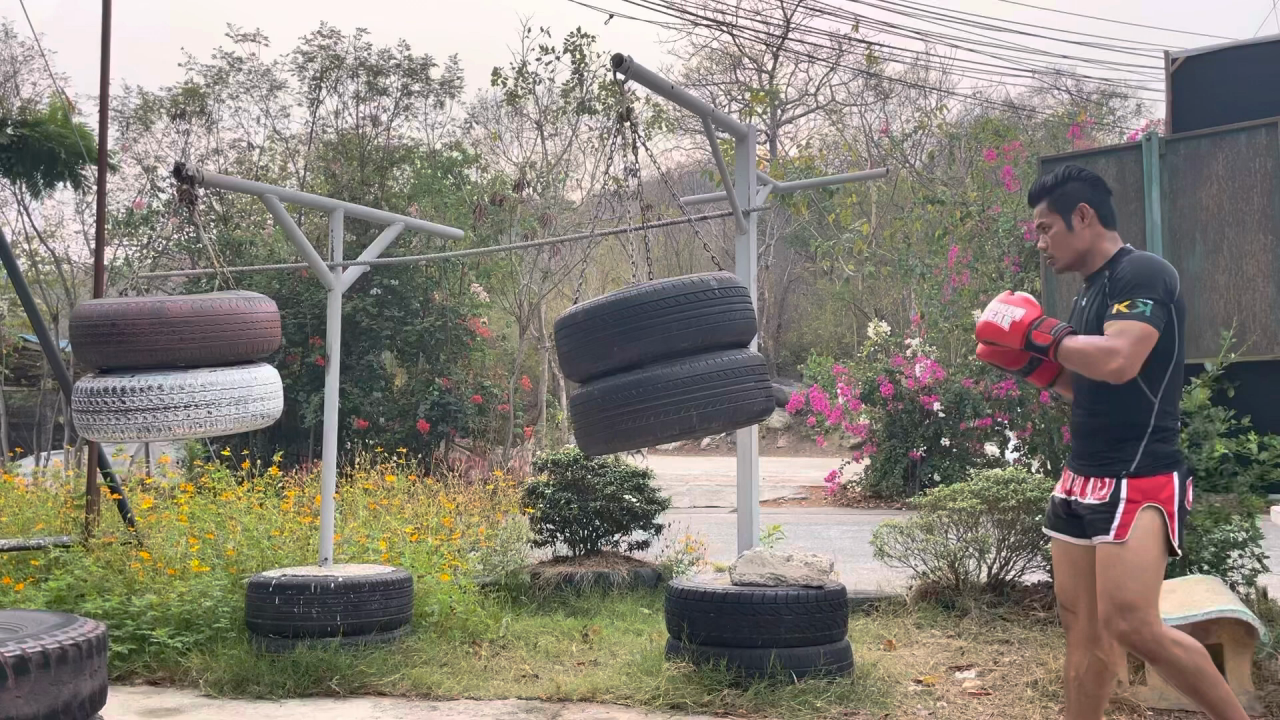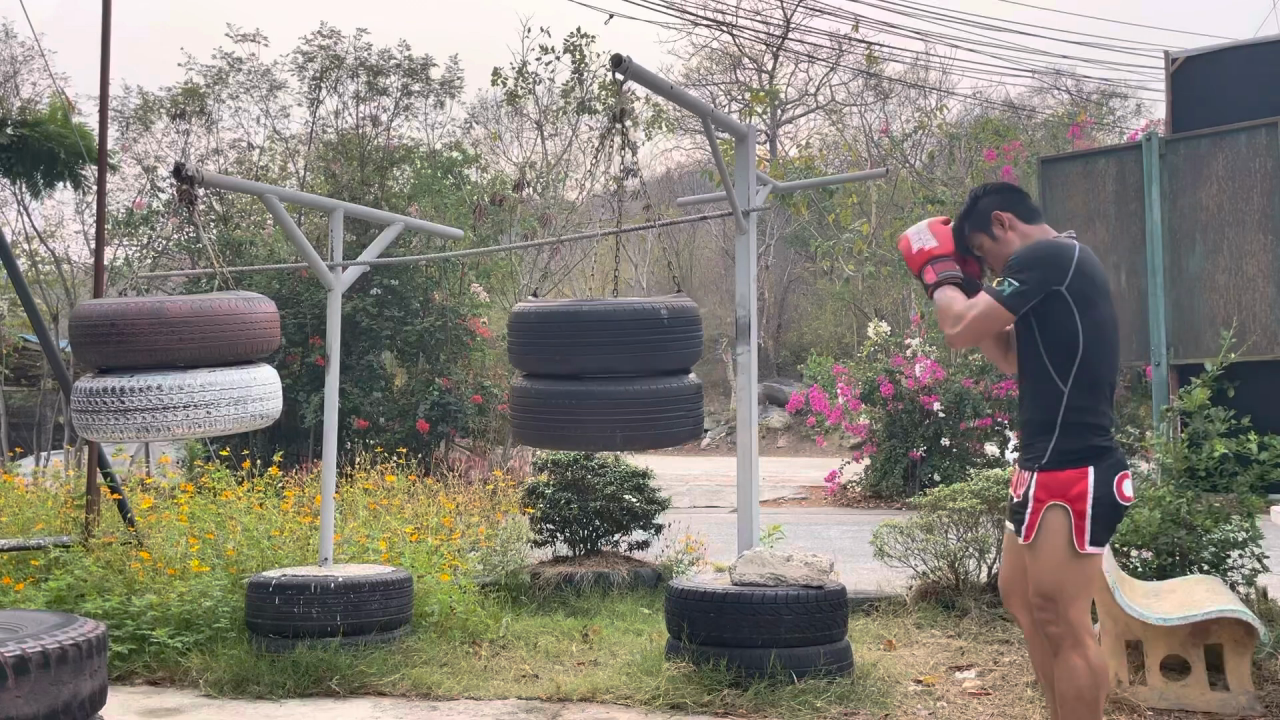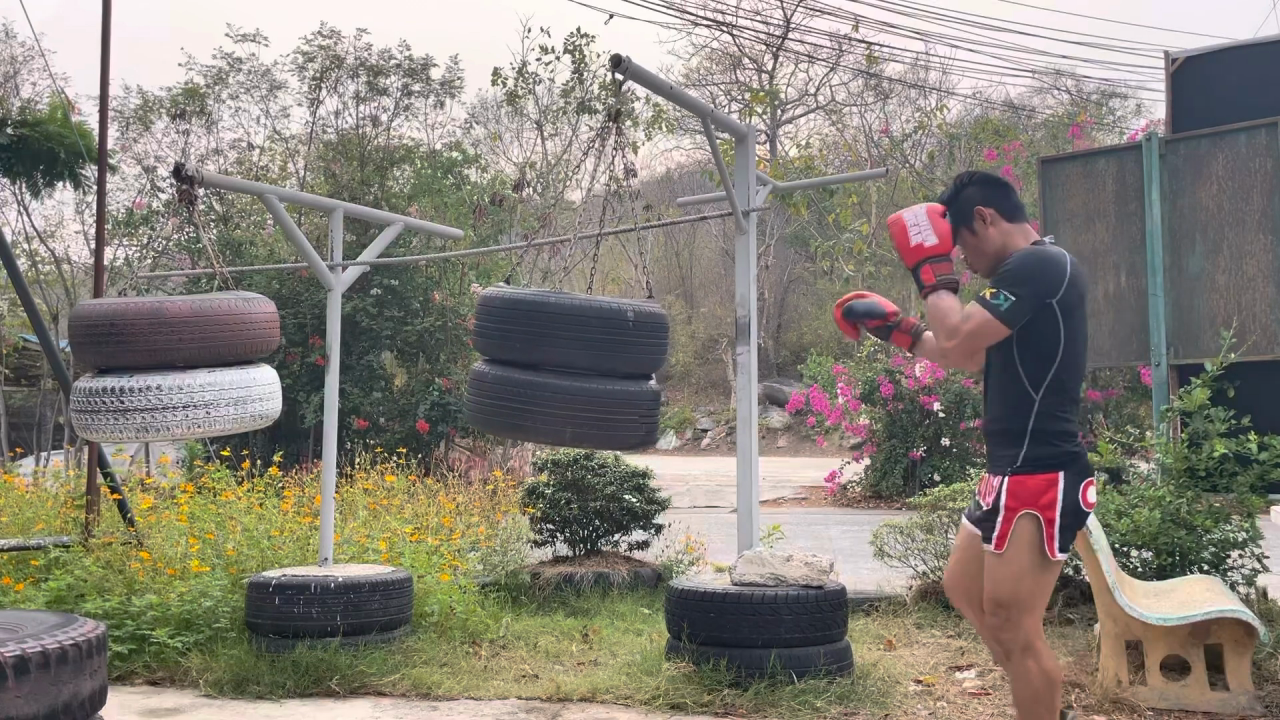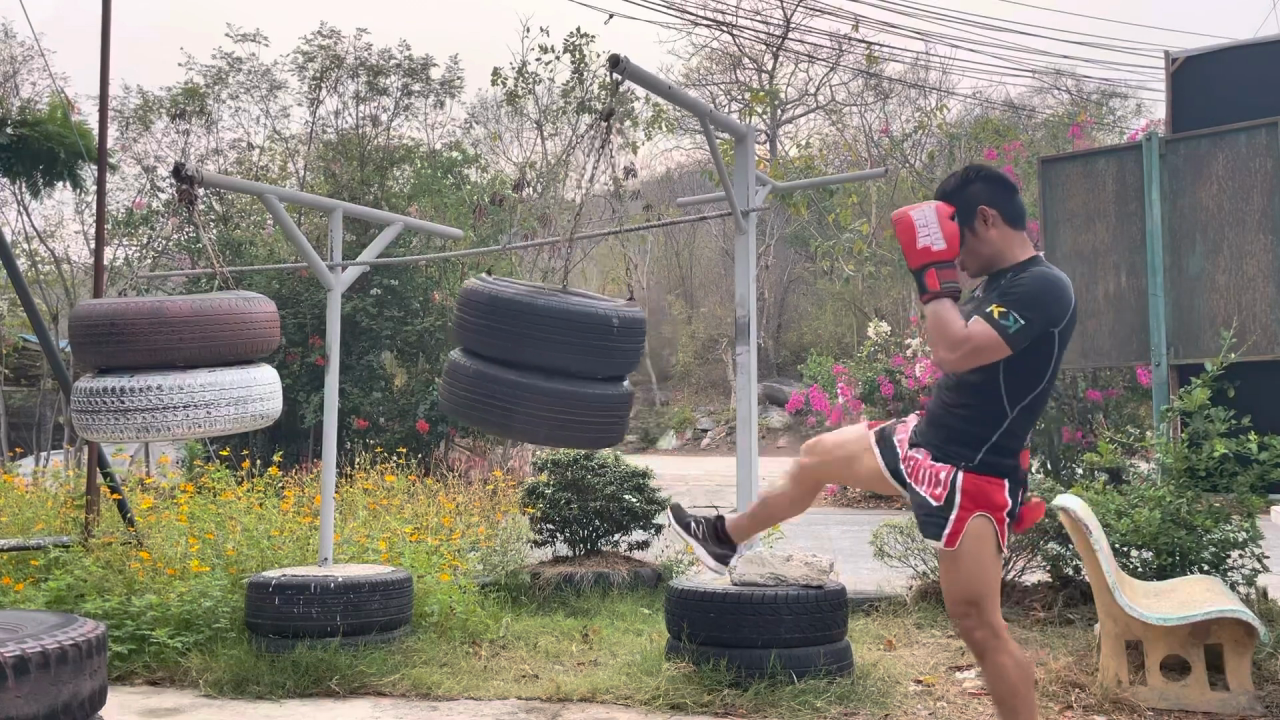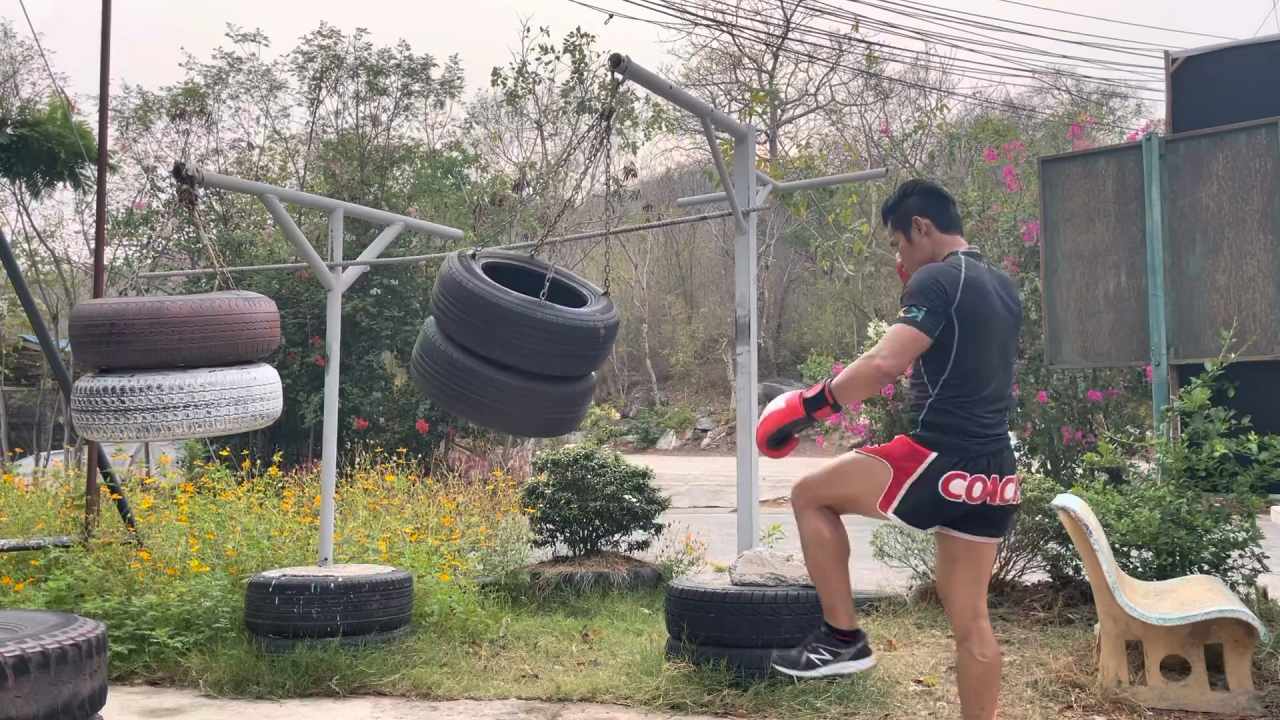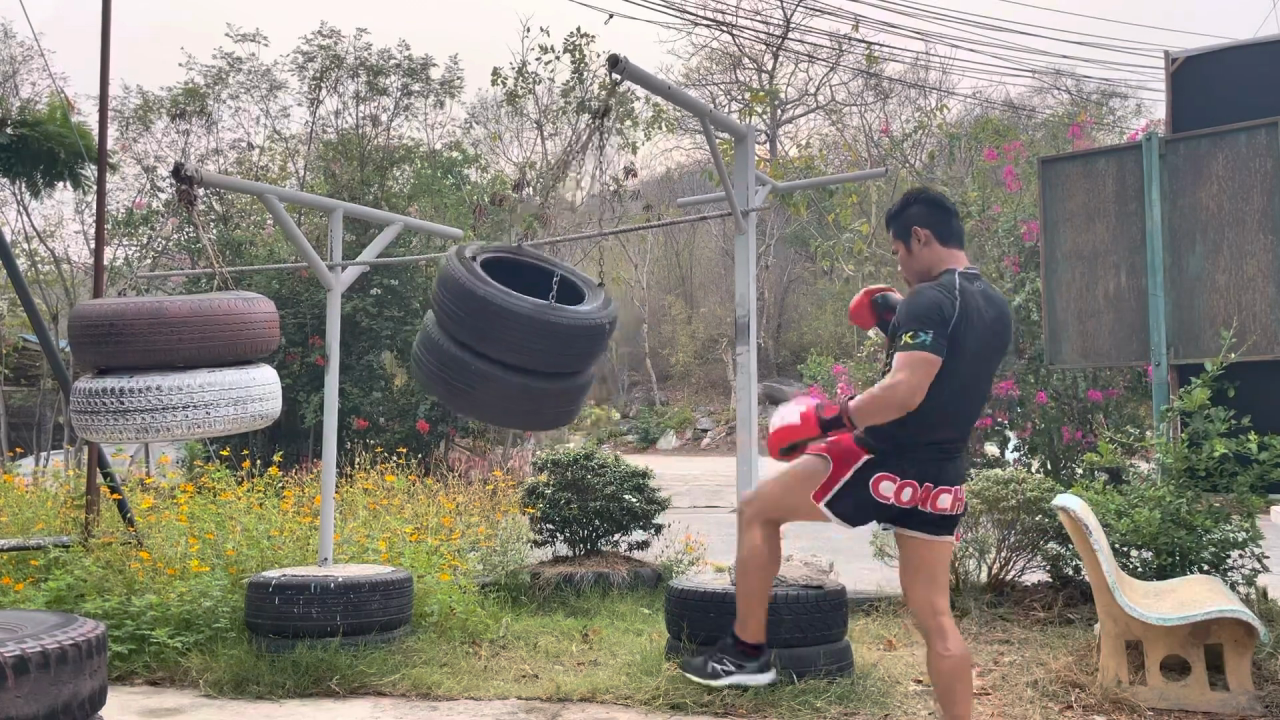
dt=0.5s
person 1, frame 1
left shoulder: (1147, 274)
right shoulder: (1086, 290)
left elbow: (1119, 364)
left wrist: (1042, 335)
right wrist: (1033, 360)
left hip: (1144, 481)
right hip: (1082, 478)
left knee: (1130, 624)
right knee: (1082, 627)
person 1, frame 2
left shoulder: (1049, 256)
right shoulder: (1057, 266)
left elbow: (961, 330)
right elbow: (1020, 360)
left wrist: (936, 267)
right wrist: (969, 284)
left hip: (1069, 473)
right hip: (1052, 467)
left knee: (1062, 626)
right knee: (1020, 599)
person 1, frame 3
left shoulder: (1038, 266)
right shoulder: (1030, 270)
left elbow: (956, 344)
right elbow: (968, 355)
left wrist: (929, 267)
right wrist: (894, 323)
left hip: (1037, 478)
right hip: (1013, 470)
left knee: (1011, 629)
right knee: (963, 588)
person 1, frame 4
left shoulder: (1046, 289)
right shoulder: (995, 281)
left elbow: (955, 353)
left wrist: (933, 272)
left hip: (970, 479)
right hip: (920, 443)
left knee: (979, 626)
right knee: (816, 457)
right ankle: (724, 537)
person 1, frame 5
left shoulder: (936, 280)
right shoulder: (1002, 288)
left elbow: (885, 363)
left wrist: (811, 403)
left hip: (937, 461)
right hip: (994, 473)
left knee: (811, 496)
right knee: (967, 618)
left ankle: (843, 636)
person 1, frame 6
left shoulder: (933, 299)
right shoulder: (996, 305)
left elbow: (905, 389)
left wrist: (829, 417)
left hip: (878, 462)
right hip: (941, 483)
left knee: (756, 513)
right knee: (934, 617)
left ankle: (746, 650)
